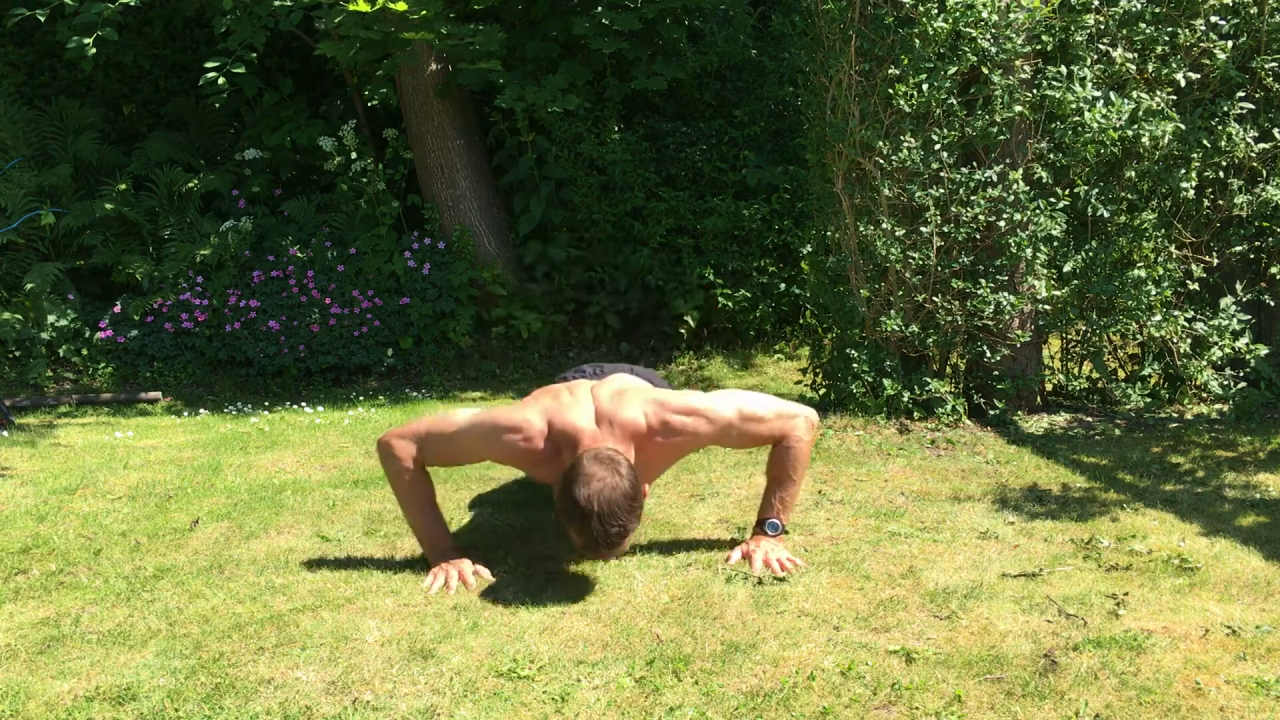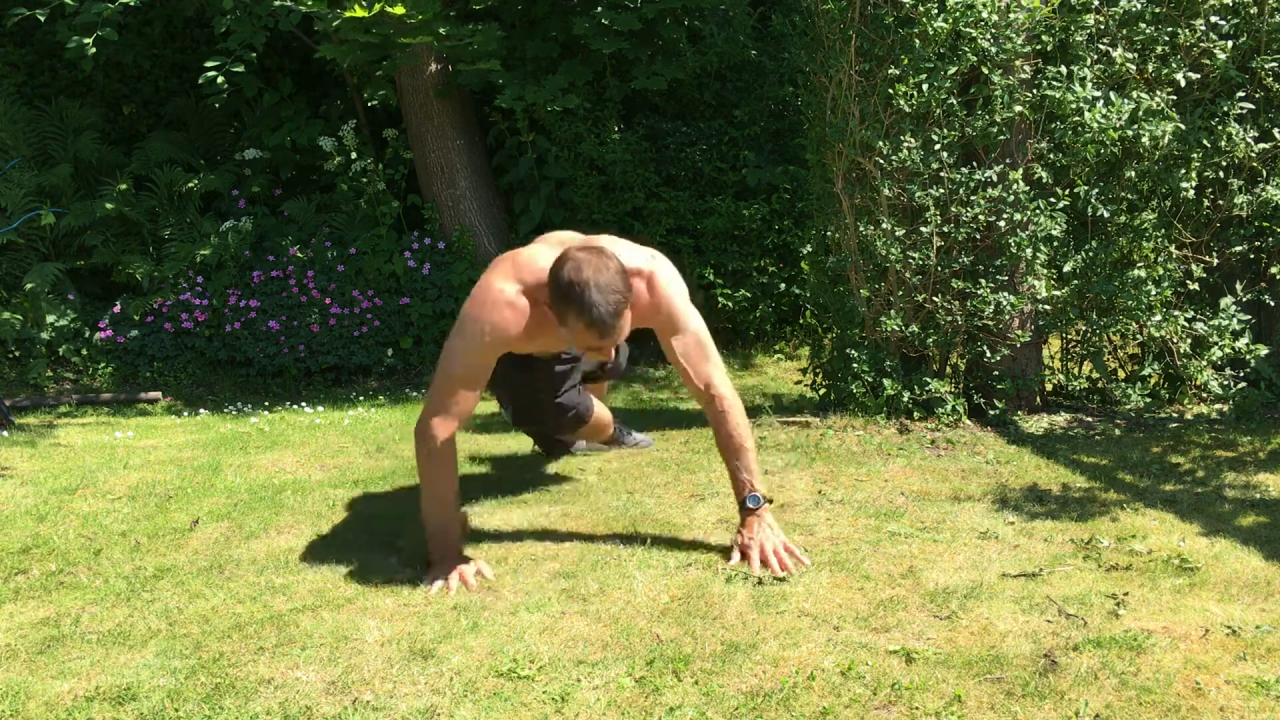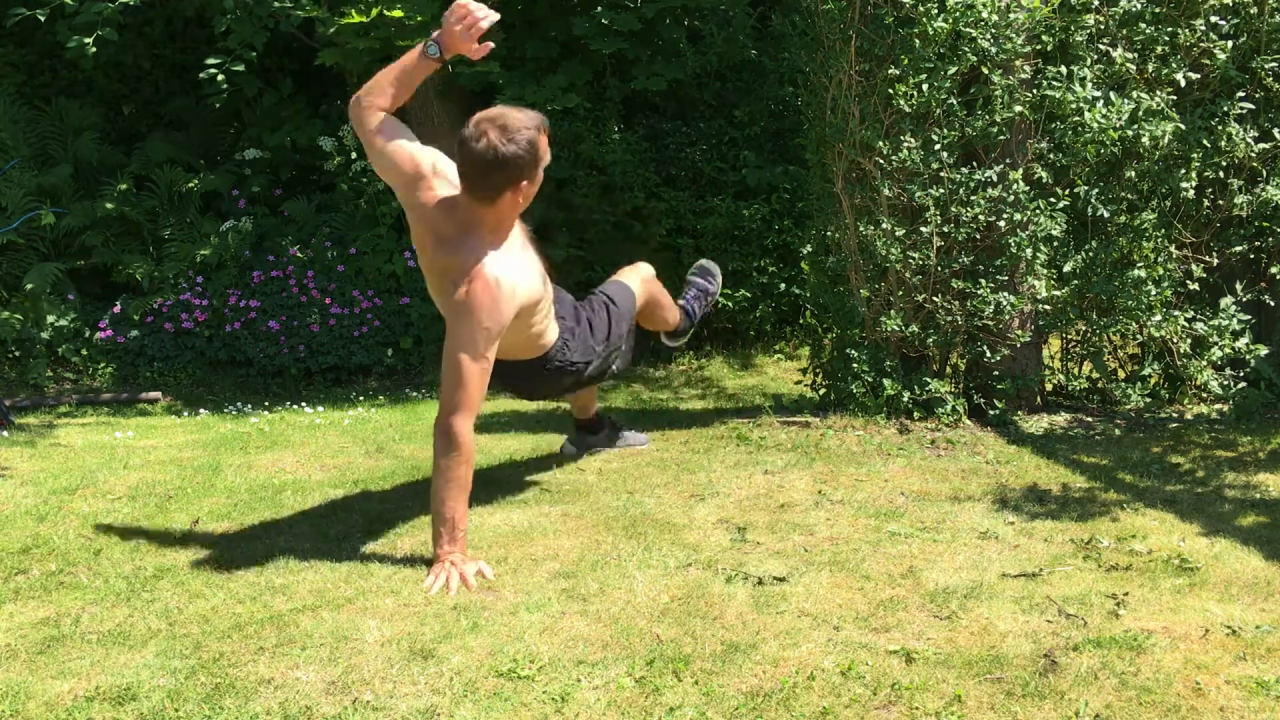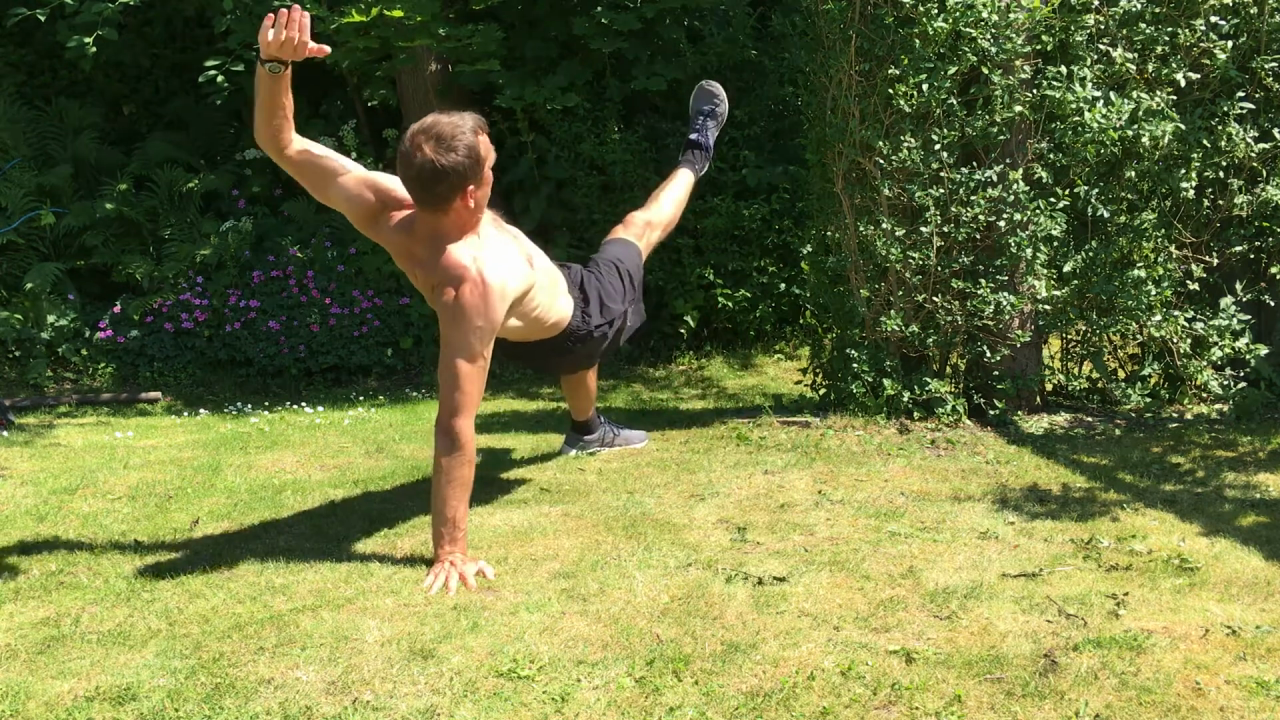
dt=0.7s
person 1, frame 1
left shoulder: (670, 425)
right shoulder: (529, 437)
left elbow: (802, 423)
right elbow: (394, 445)
left wrist: (769, 532)
right wrist: (442, 552)
left hip: (636, 385)
right hip: (572, 387)
person 1, frame 2
left shoulder: (651, 279)
right shoulder: (497, 314)
left elbow: (715, 392)
right elbow: (435, 427)
left wrist: (756, 511)
right wrist: (446, 551)
right hip: (518, 354)
left knee: (597, 381)
person 1, frame 3
left shoulder: (430, 183)
right shoulder: (486, 288)
left elbow: (367, 107)
right elbow: (454, 425)
right wrist: (451, 551)
left hip: (508, 342)
right hip: (543, 363)
left knee: (584, 316)
right knee: (640, 278)
left ankle: (591, 430)
right ankle: (680, 321)
person 1, frame 4
left shoulder: (386, 206)
right shoulder: (473, 286)
left elbow: (281, 144)
right elbow: (456, 427)
left wrist: (275, 62)
right wrist: (450, 553)
left hip: (530, 338)
right hip: (580, 322)
right knee: (639, 225)
left ankle: (587, 431)
right ankle: (695, 155)
